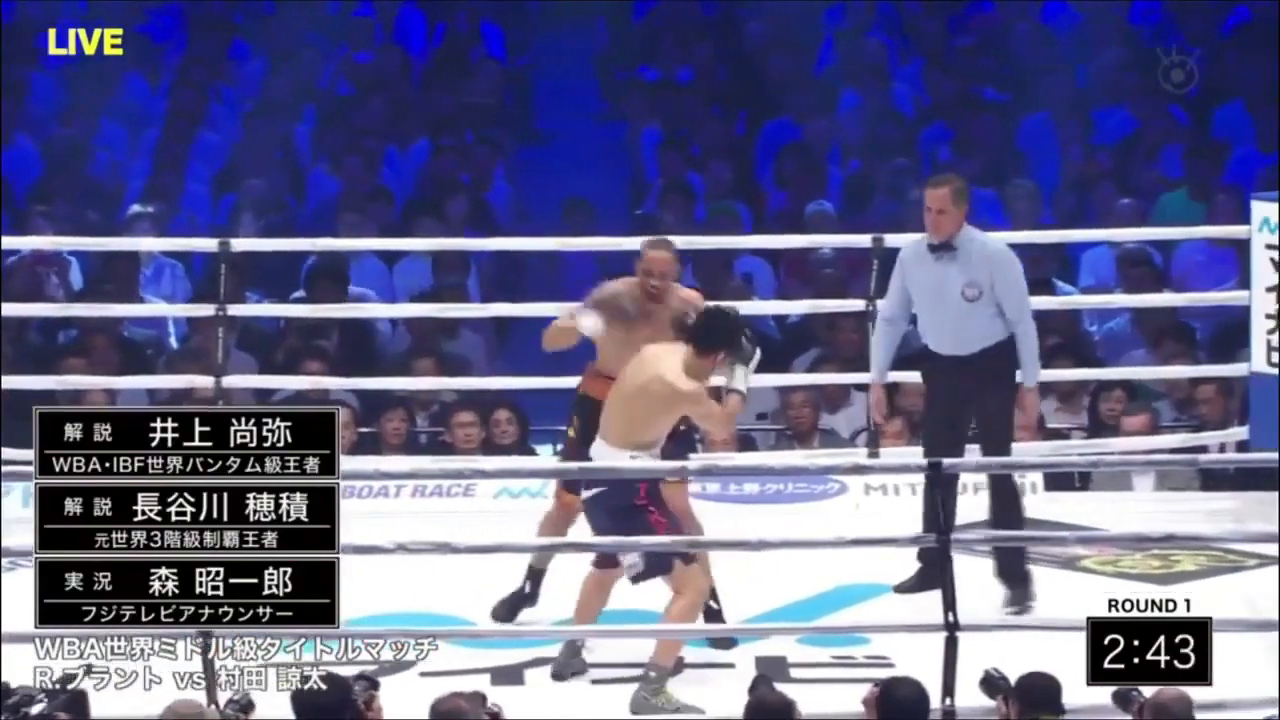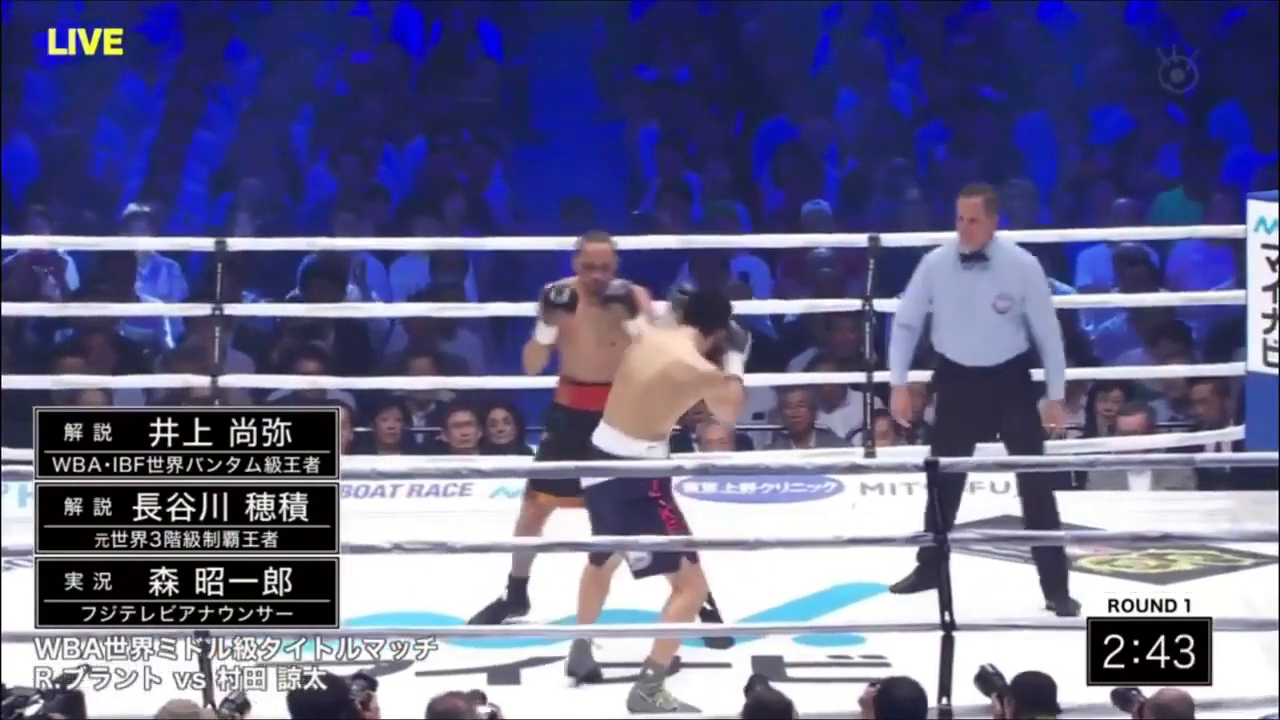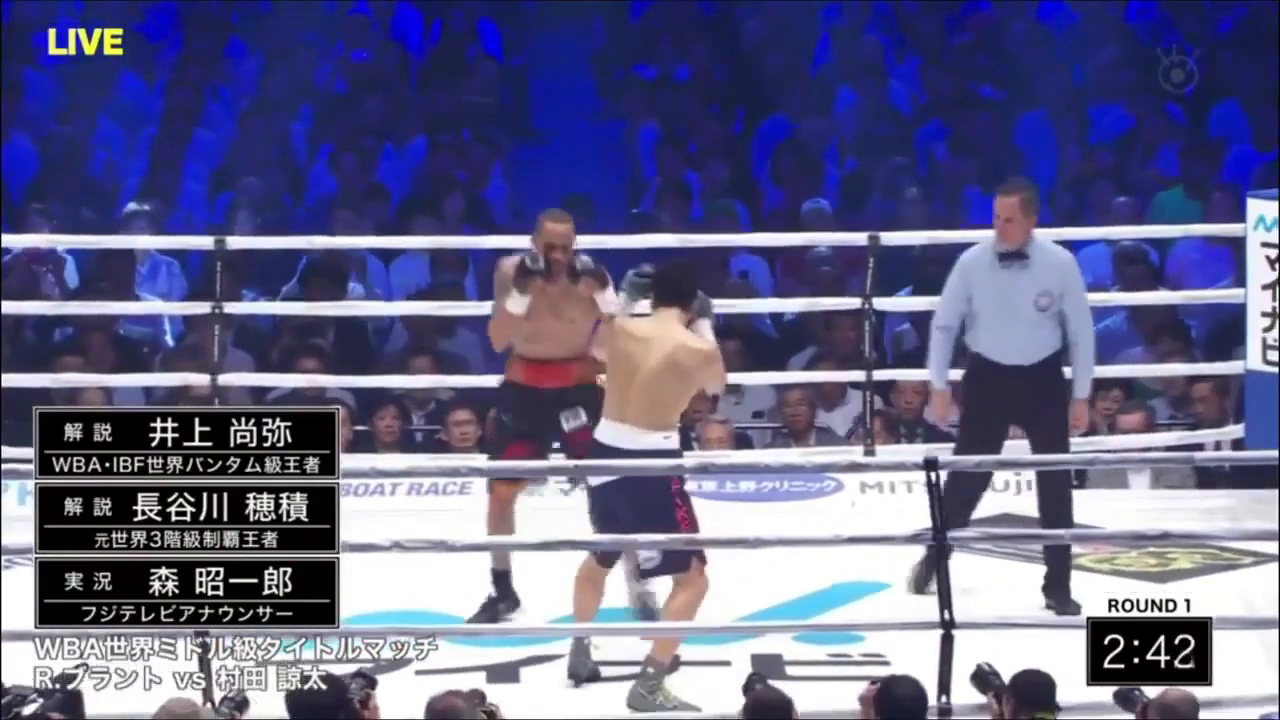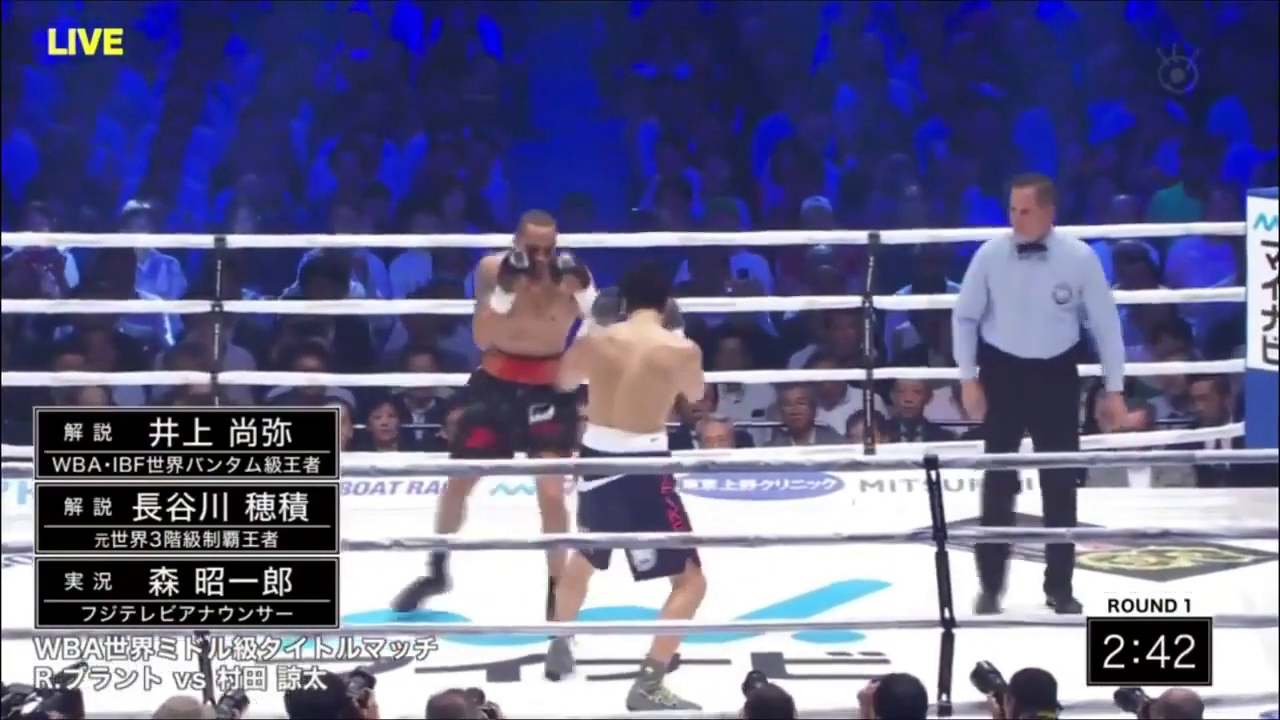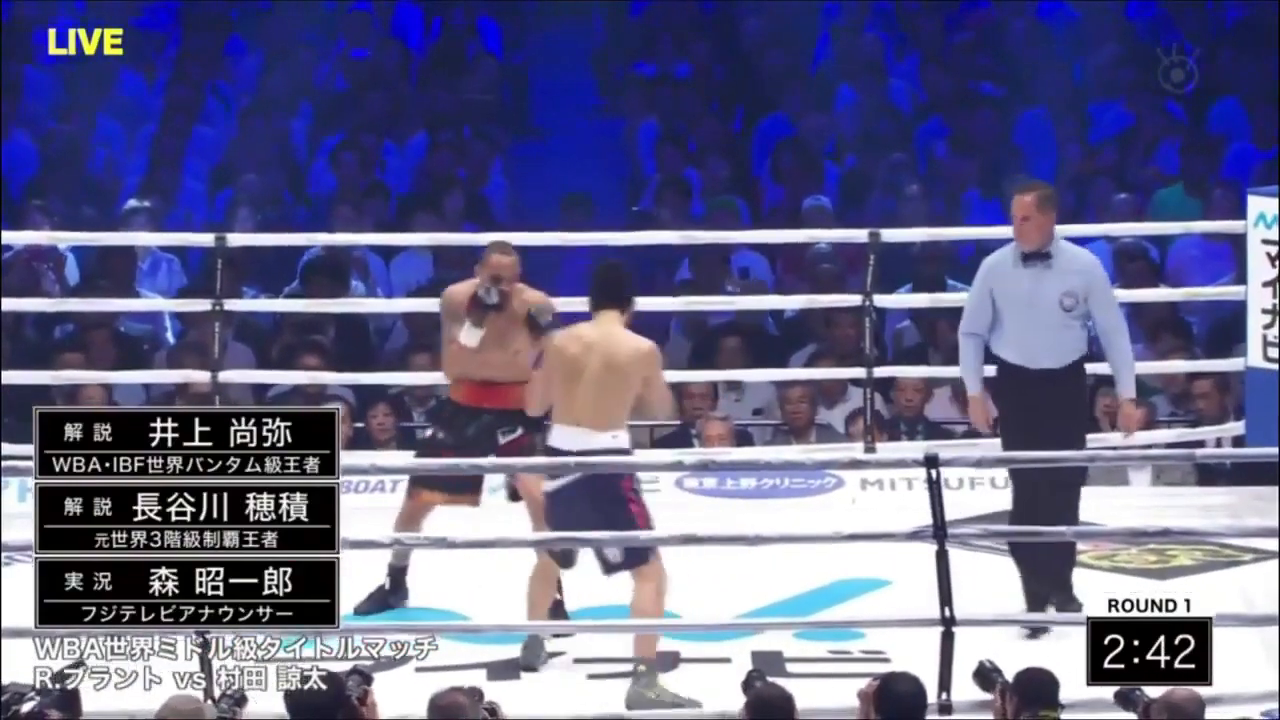
dt=0.2s
person 1, frame 1
left shoulder: (994, 255)
right shoulder: (912, 256)
left elbow: (1021, 319)
right elbow: (890, 319)
left wrist: (1029, 383)
right wrist: (877, 380)
left hip: (990, 368)
right hip: (941, 370)
left knee: (999, 469)
right knee: (939, 472)
left ankle: (1015, 574)
right ankle: (933, 566)
person 1, frame 2
left shoulder: (1022, 266)
right shoulder: (935, 264)
left elbow: (1047, 332)
right elbow: (907, 322)
left wrist: (1055, 395)
right wrist: (899, 384)
left hip: (1011, 380)
right hip: (956, 380)
left knee: (1036, 482)
right knee: (944, 477)
left ankle: (1055, 587)
right ankle: (930, 567)
person 1, frame 3
left shoulder: (1060, 263)
right shoulder: (972, 262)
left elbow: (1080, 331)
right elbow: (945, 325)
left wrist: (1081, 394)
right wrist: (939, 386)
left hip: (1042, 378)
right hip: (987, 377)
left knee: (1055, 483)
right knee: (966, 474)
left ankle: (1057, 585)
right ankle: (933, 557)
person 1, frame 4
left shoulder: (1079, 258)
right shoulder: (990, 255)
left elbow: (1105, 323)
right elbow: (965, 318)
left wrist: (1114, 389)
right wrist: (968, 378)
left hip: (1057, 374)
right hip: (1003, 372)
left knee: (1061, 481)
right knee: (1000, 477)
left ankle: (1058, 584)
right ankle: (991, 581)
person 1, frame 5
left shoulder: (1084, 265)
right shoulder: (994, 267)
left elbow: (1113, 330)
right elbow: (971, 332)
left wrist: (1126, 394)
right wrist: (974, 391)
left hip: (1067, 384)
right hip: (1016, 385)
left knee: (1065, 487)
right knee: (1027, 490)
left ankle: (1059, 583)
right ankle: (1037, 600)
person 2, frame 1
left shoulder: (651, 352)
right shoulder: (685, 387)
right elbow: (723, 426)
right wrist: (742, 371)
left hip: (600, 474)
right hip: (626, 487)
left knee: (610, 564)
right knee: (694, 583)
left ankle: (570, 653)
right ankle: (651, 689)
person 2, frame 2
left shoulder: (645, 338)
right shoulder: (703, 370)
right elbow: (728, 416)
right wrist: (735, 357)
left hip: (601, 463)
right hip: (638, 475)
left knee: (602, 559)
right knee: (691, 582)
left ankle: (581, 652)
right ankle: (647, 687)
person 2, frame 3
left shoulder: (621, 330)
right shoulder: (702, 350)
left elbow: (600, 350)
right elbow: (715, 388)
left wrist: (626, 296)
right wrist: (705, 323)
left hip: (606, 458)
right hip: (653, 468)
left knee: (597, 560)
right knee: (692, 580)
left ankle: (579, 653)
right ankle: (648, 685)
person 2, frame 4
left shoulder: (596, 339)
right shoulder: (683, 351)
left elbow: (564, 380)
right elbow: (695, 394)
left hip: (596, 462)
right hip: (642, 472)
left knee: (583, 558)
right knee: (689, 582)
left ankle: (558, 648)
right ankle: (648, 685)
person 2, frame 5
left shoulder: (560, 341)
right shoulder: (643, 350)
left elbow: (533, 405)
right elbow: (663, 412)
left hip: (559, 462)
right hip: (604, 467)
left knee: (551, 556)
right knee: (650, 574)
left ankle: (533, 645)
right ankle: (645, 683)
person 3, frame 1
left shoulder: (690, 304)
right shoulder: (612, 294)
right elbow: (550, 341)
right wrist: (593, 318)
right hip: (600, 404)
left knee: (679, 508)
right knee: (566, 505)
left ankle: (710, 604)
right ankle: (530, 586)
person 3, frame 2
left shoulder: (635, 297)
right shoulder: (556, 297)
right elbow: (531, 366)
left wrist: (633, 317)
right wrist: (549, 322)
right hip: (570, 411)
right knee: (534, 507)
right ankle: (515, 594)
person 3, frame 3
left shoulder: (593, 271)
right shoulder: (510, 269)
right elbow: (499, 342)
left wrist: (600, 286)
right wrist: (520, 290)
left hip: (578, 389)
right hip: (524, 389)
right knee: (501, 493)
left ankle: (638, 587)
right ankle: (502, 592)
person 3, frame 4
left shoulder: (569, 275)
right shoulder: (491, 267)
right elbow: (482, 339)
left wrist: (583, 286)
right wrist: (506, 287)
left hip: (548, 386)
right hip: (496, 381)
left knee: (550, 494)
right knee: (459, 480)
left ankle: (556, 594)
right ankle: (436, 571)
person 3, frame 5
left shoulder: (536, 304)
right shoulder: (455, 299)
right elbow: (450, 367)
right wrist: (474, 322)
left hip: (515, 410)
right hip: (462, 408)
left knee: (538, 499)
right knee: (416, 501)
left ankle: (551, 597)
right ankle: (394, 585)
